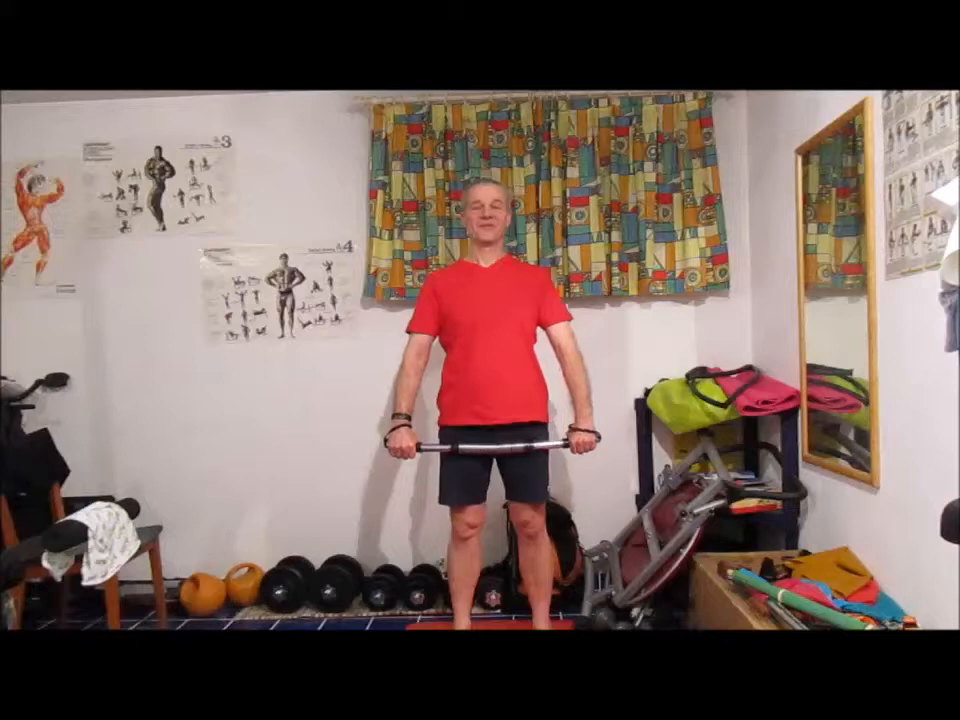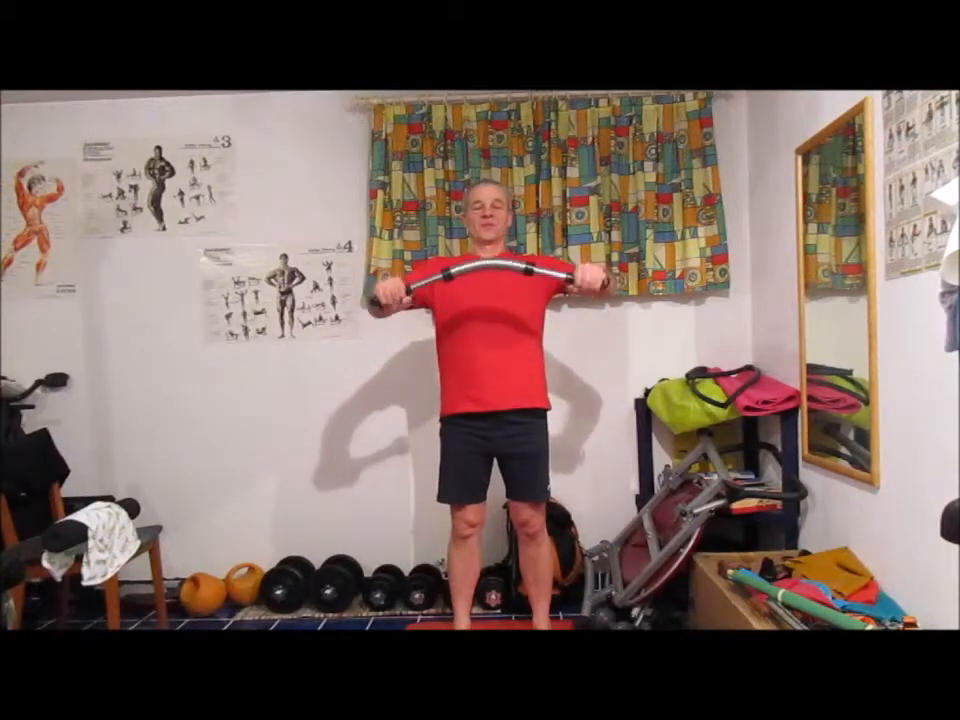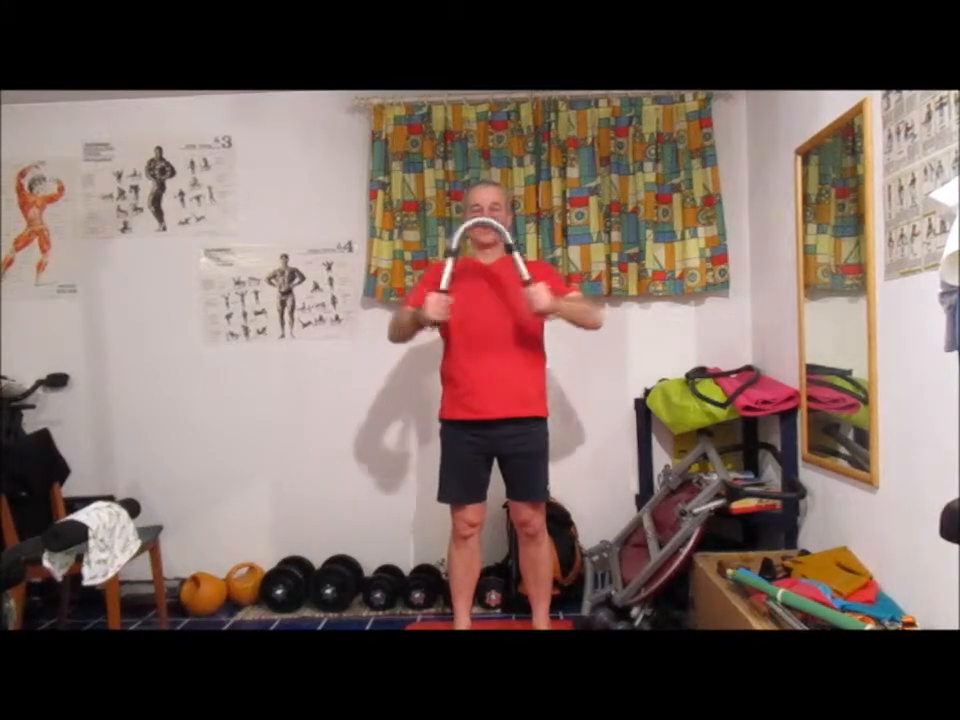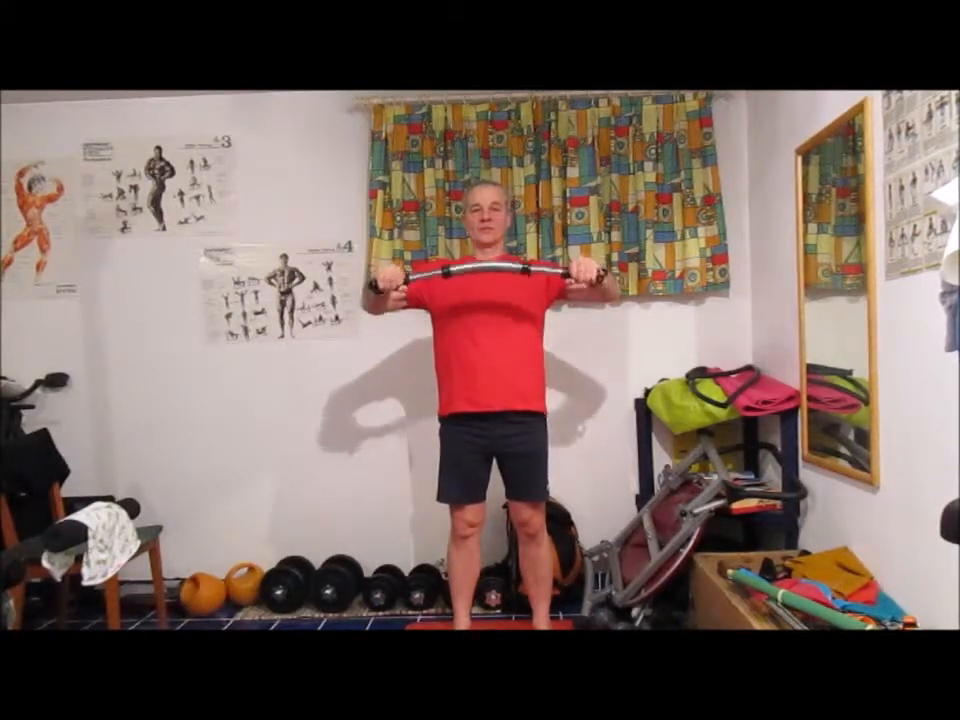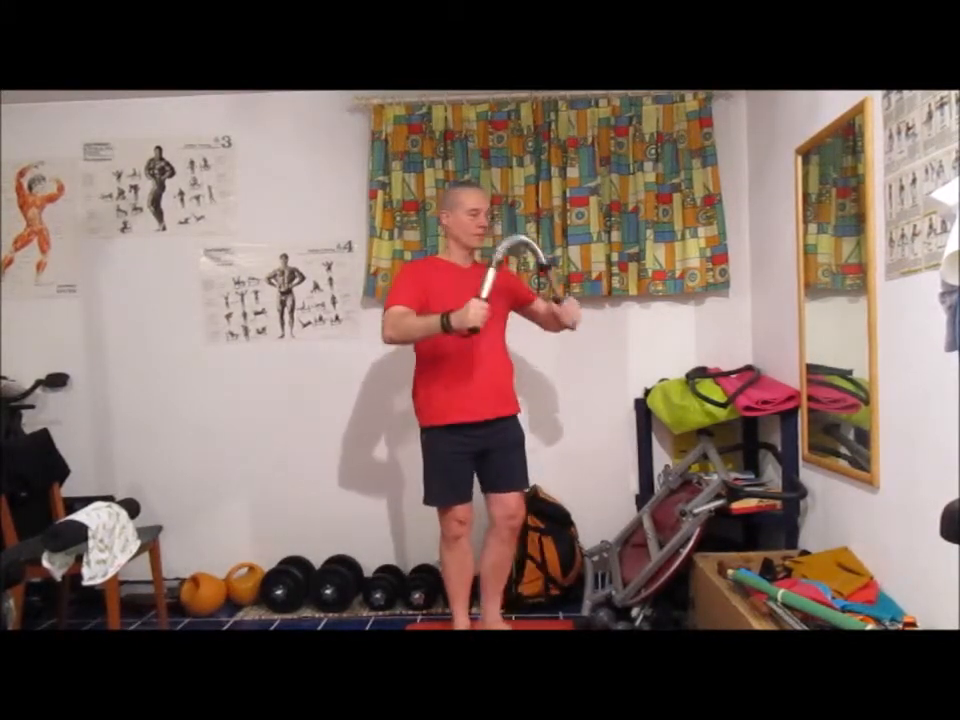
dt=1s
person 1, frame 1
left shoulder: (535, 278)
right shoulder: (440, 283)
left elbow: (567, 347)
right elbow: (415, 354)
left wrist: (583, 417)
right wrist: (401, 420)
left hip: (525, 422)
right hip: (461, 424)
left knee: (531, 525)
right knee: (465, 527)
left ankle: (541, 623)
right ankle: (461, 623)
person 1, frame 2
left shoulder: (538, 268)
right shoulder: (438, 271)
left elbow: (597, 284)
right elbow: (384, 307)
left wrist: (597, 277)
right wrist: (383, 294)
left hip: (524, 416)
right hip: (462, 419)
left knee: (531, 523)
right knee: (465, 525)
left ankle: (542, 622)
right ankle: (461, 623)
person 1, frame 3
left shoulder: (538, 272)
right shoulder: (439, 275)
left elbow: (593, 318)
right elbow: (396, 332)
left wrist: (552, 303)
right wrist: (421, 315)
left hip: (524, 419)
right hip: (462, 422)
left knee: (531, 523)
right knee: (465, 525)
left ankle: (541, 622)
right ankle: (461, 623)
person 1, frame 4
left shoulder: (538, 274)
right shoulder: (437, 275)
left elbow: (609, 294)
right elbow: (375, 307)
left wrist: (596, 274)
right wrist: (380, 286)
left hip: (523, 418)
right hip: (461, 421)
left knee: (531, 523)
right knee: (464, 525)
left ankle: (542, 622)
right ankle: (461, 623)
person 1, frame 5
left shoulder: (501, 276)
right shoulder: (417, 273)
left elbow: (544, 313)
right elbow: (392, 330)
left wrist: (562, 314)
right wrist: (451, 321)
left hip: (501, 418)
right hip: (445, 423)
left knee: (509, 517)
right knee: (455, 525)
left ankle: (492, 615)
right ankle: (461, 623)
